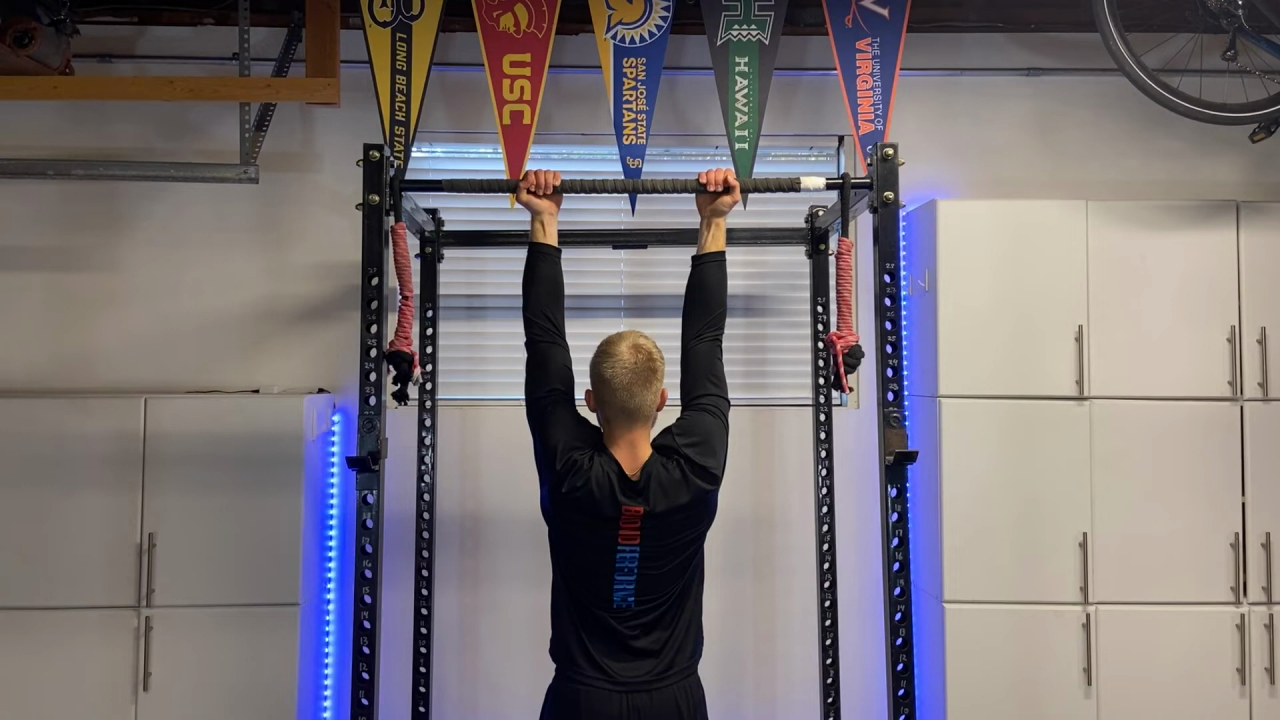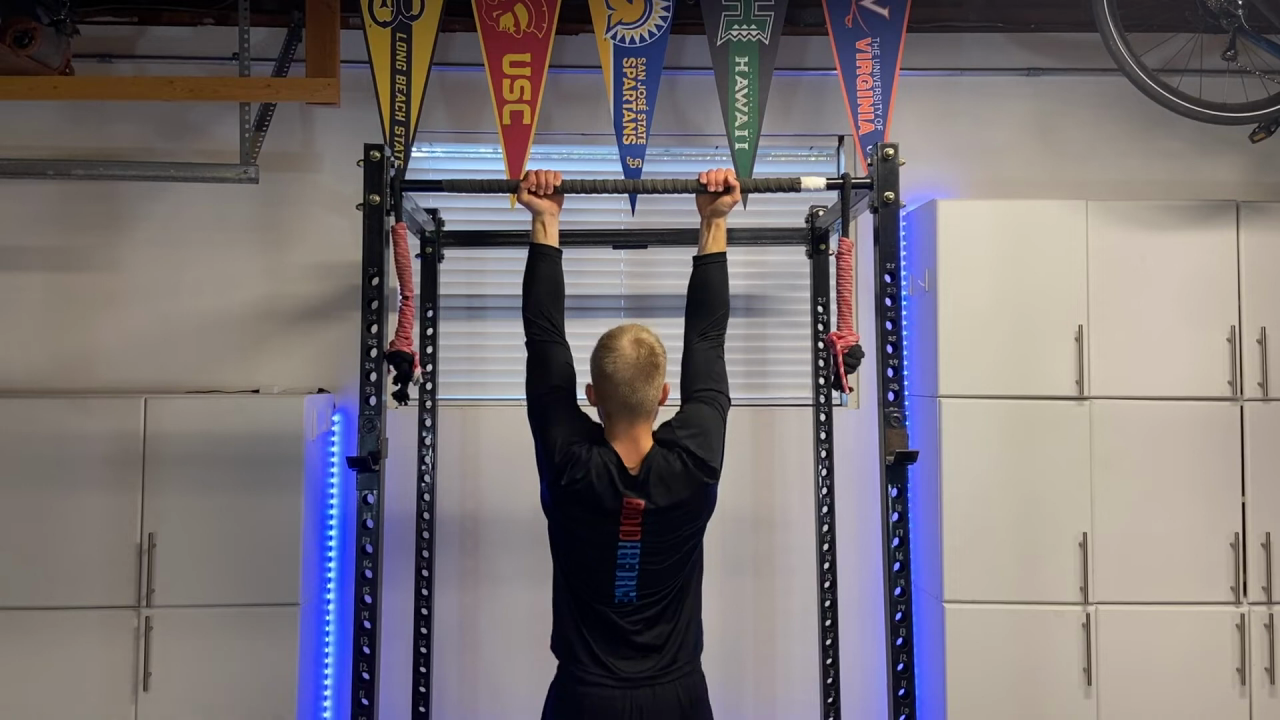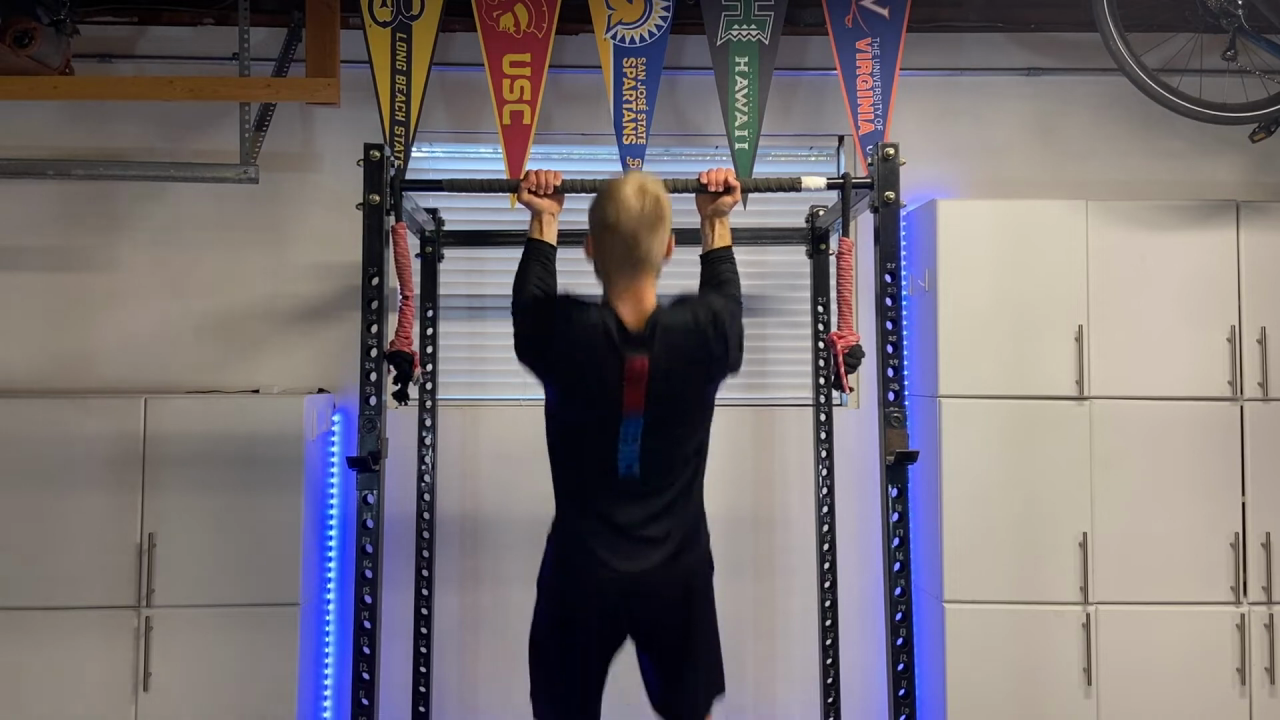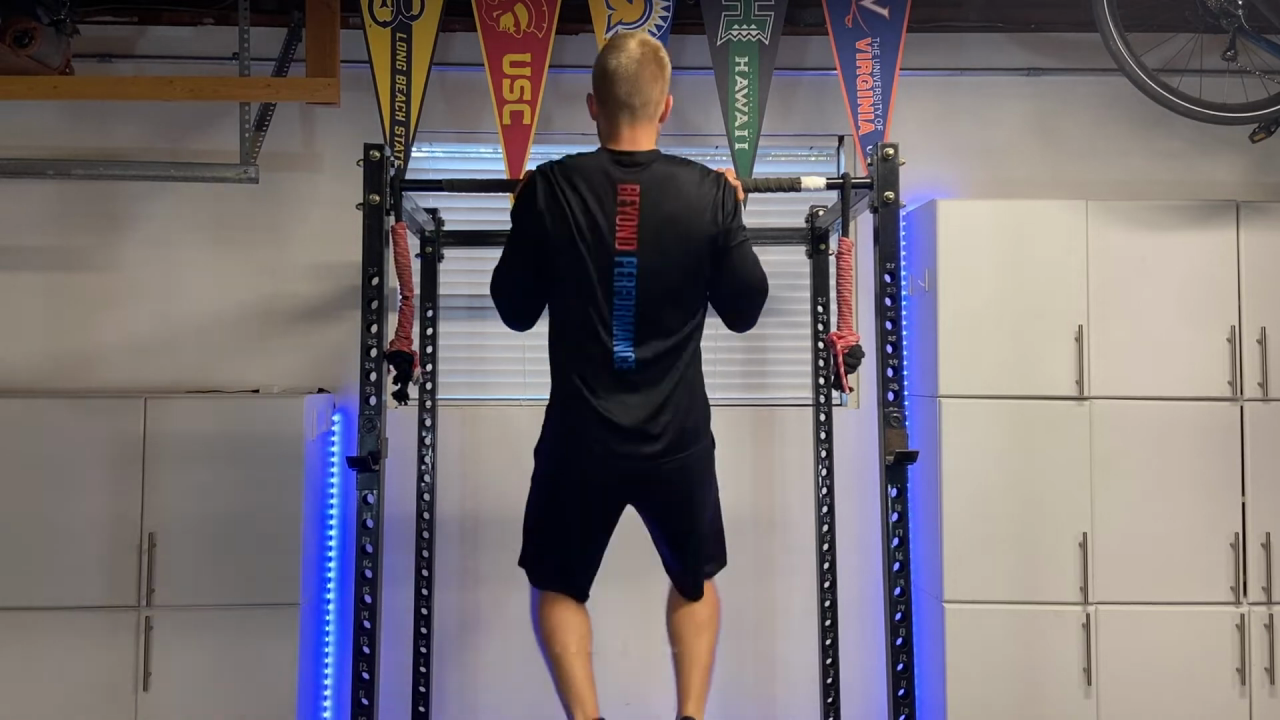
dt=0.4s
person 1, frame 1
left shoulder: (568, 472)
right shoulder: (694, 472)
left elbow: (545, 339)
right elbow: (705, 338)
left wrist: (544, 223)
right wrist: (713, 224)
person 1, frame 2
left shoulder: (569, 465)
right shoulder: (695, 464)
left elbow: (544, 337)
right elbow: (706, 336)
left wrist: (545, 223)
right wrist: (713, 224)
person 1, frame 3
left shoulder: (563, 334)
right shoulder: (701, 332)
left elbow: (529, 312)
left wrist: (541, 229)
right wrist: (716, 229)
left hip: (581, 570)
right hip: (676, 569)
person 1, frame 4
left shoulder: (550, 189)
right shoulder: (708, 192)
left elbow: (516, 309)
right elbow: (744, 309)
left hip: (580, 441)
right hip: (676, 439)
left knee: (558, 585)
right knee: (694, 580)
